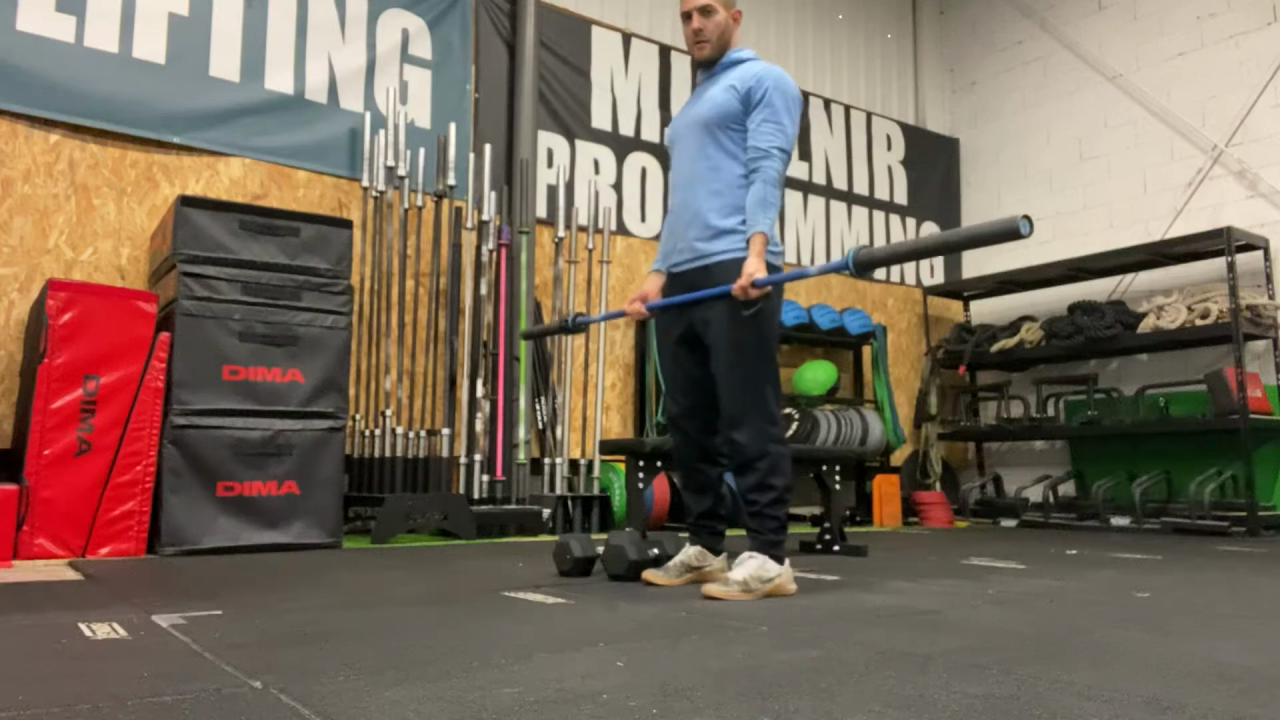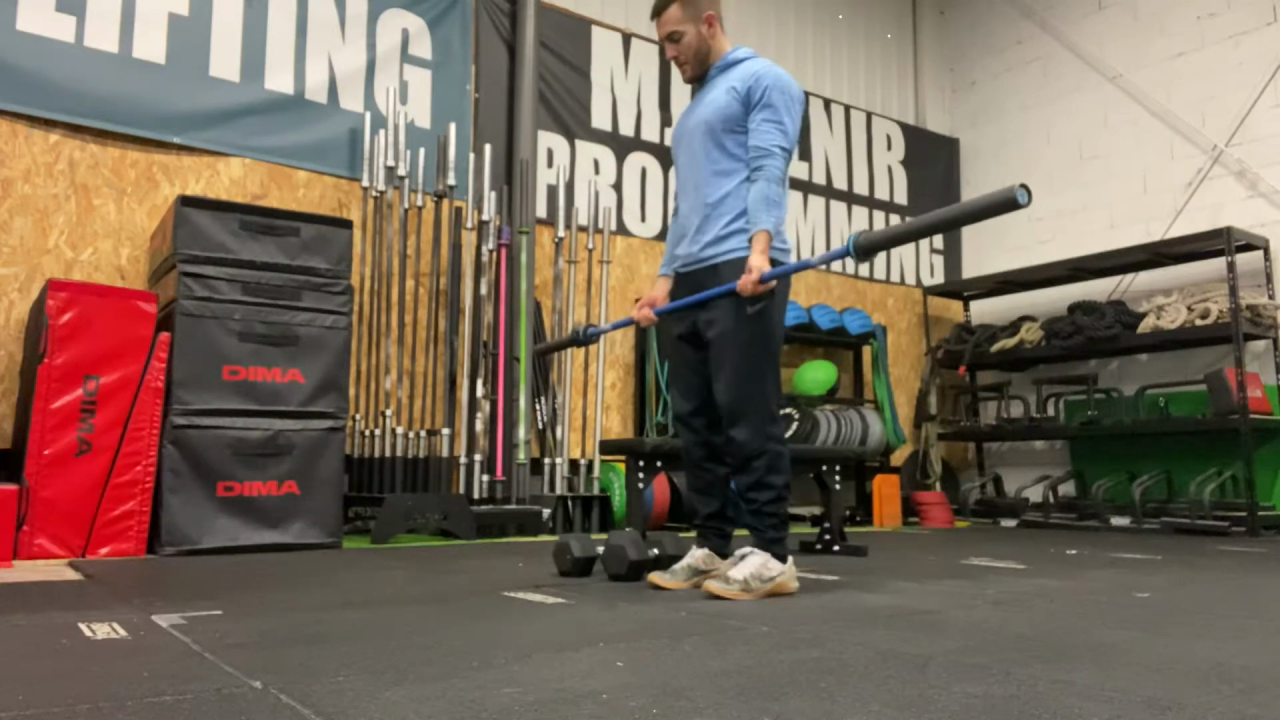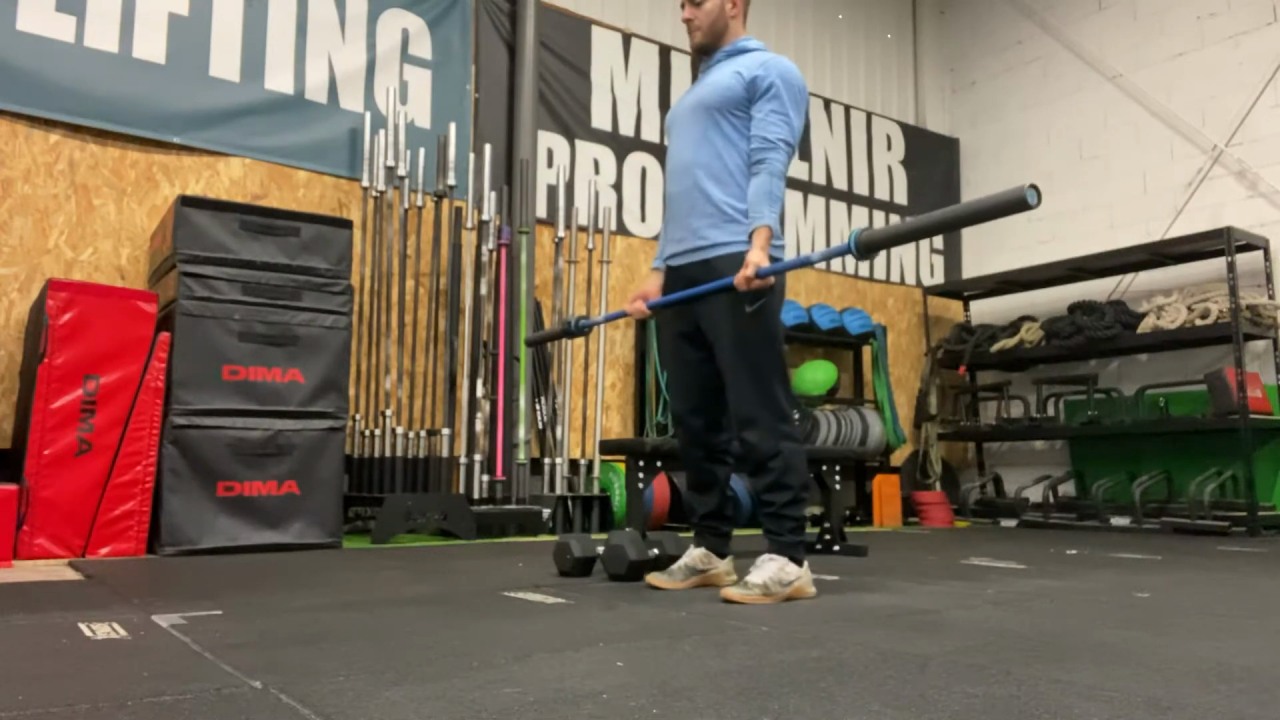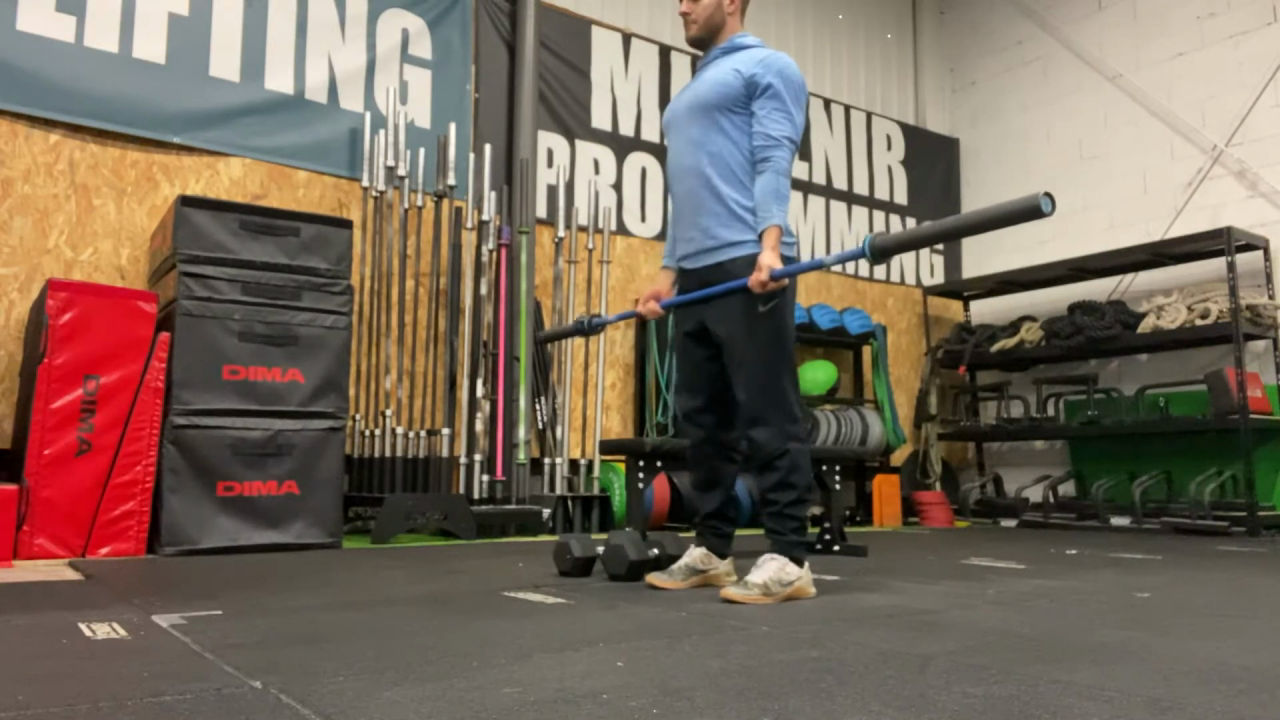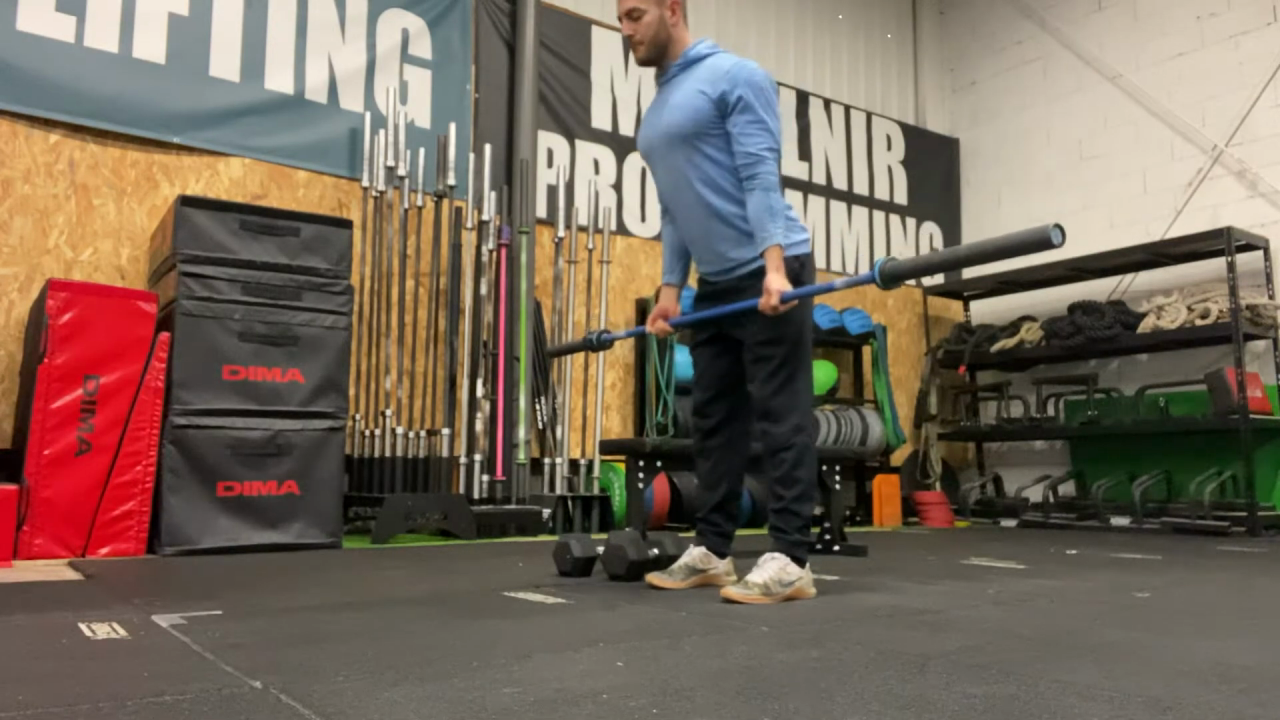
dt=1s
person 1, frame 1
left shoulder: (764, 81)
right shoulder: (690, 109)
left elbow: (767, 170)
left wrist: (756, 251)
right wrist: (658, 274)
left hip: (735, 271)
right hip: (683, 280)
left knee: (748, 415)
right knee: (688, 420)
left ankle: (768, 557)
right ankle: (704, 546)
person 1, frame 2
left shoulder: (763, 81)
right shoulder: (693, 112)
left elbow: (768, 171)
left wrist: (759, 249)
right wrist: (665, 279)
left hip: (741, 272)
right hip: (691, 280)
left knee: (745, 414)
right knee: (696, 421)
left ankle: (769, 554)
right ankle: (712, 549)
person 1, frame 3
left shoulder: (769, 71)
right shoulder: (692, 96)
left elbow: (770, 163)
left wrist: (759, 242)
right wrist: (657, 270)
left hip: (736, 264)
right hip: (683, 272)
left knee: (759, 414)
right knee: (695, 418)
left ankle: (787, 558)
right ankle: (710, 550)
person 1, frame 4
left shoulder: (768, 67)
right shoulder: (689, 93)
left elbow: (773, 162)
left wrist: (770, 244)
right wrist: (667, 271)
left hip: (748, 267)
right hip: (697, 276)
left knee: (766, 414)
right knee: (702, 417)
left ankle: (788, 559)
right ankle: (711, 550)
person 1, frame 5
left shoulder: (734, 76)
right shoulder: (655, 112)
left elbow: (761, 177)
left wrist: (773, 268)
right wrist: (670, 287)
left hip: (769, 273)
right hip: (717, 284)
left knee: (781, 417)
right knee: (714, 420)
left ankle: (790, 559)
right ankle: (712, 550)
